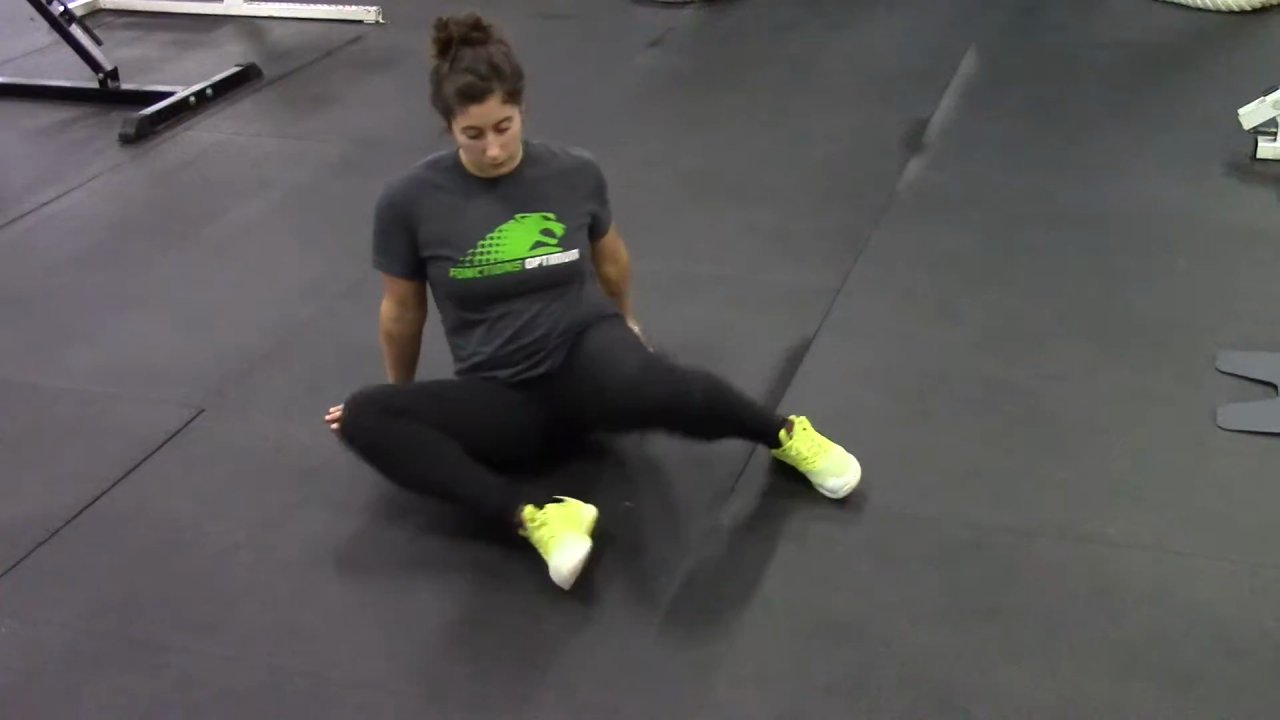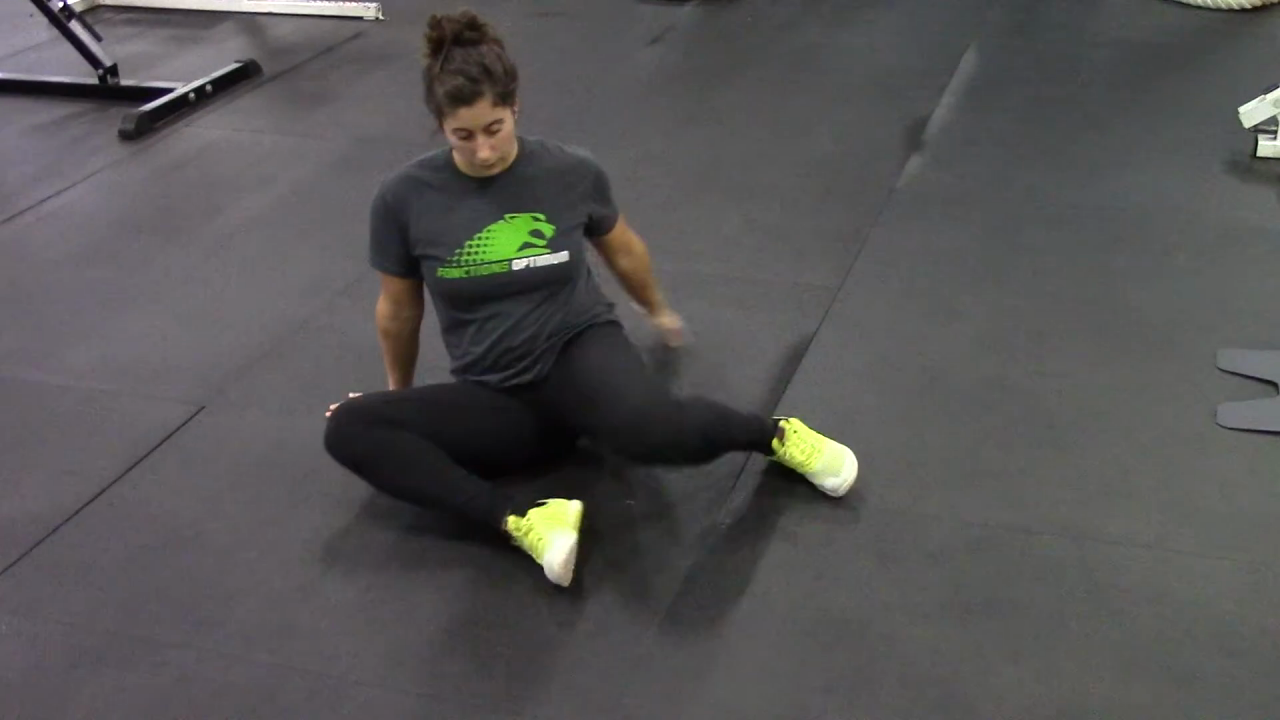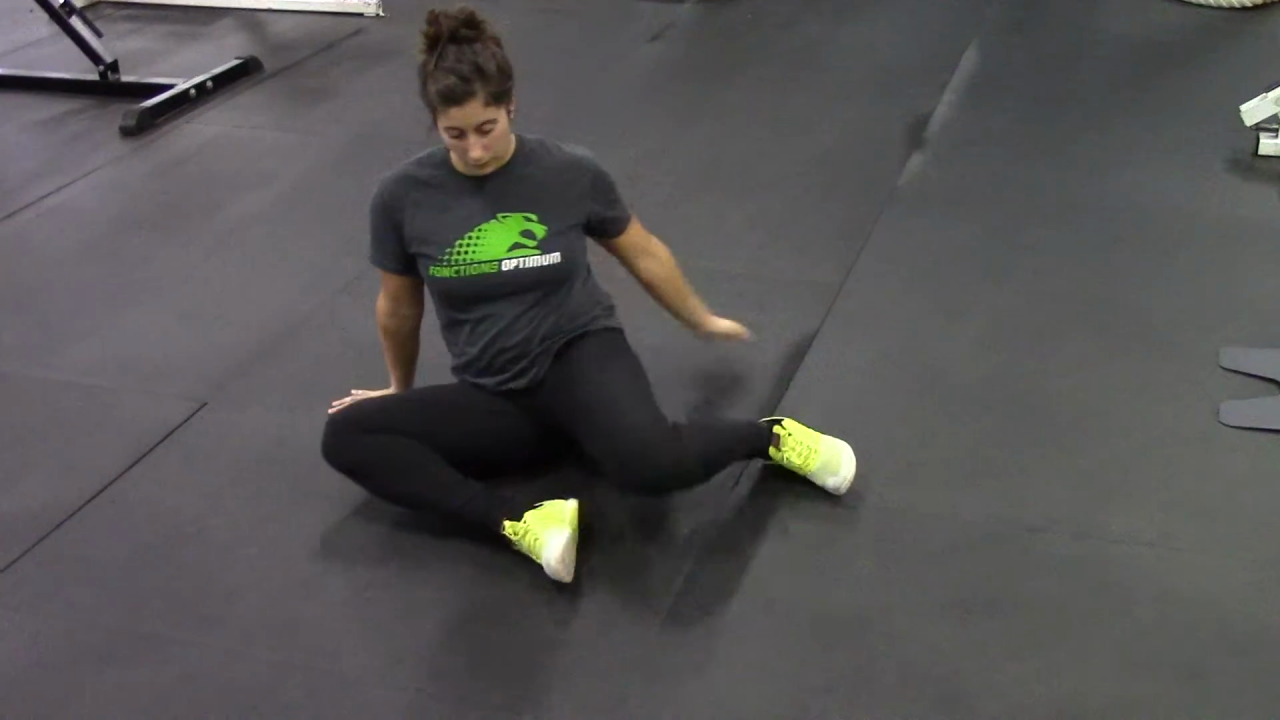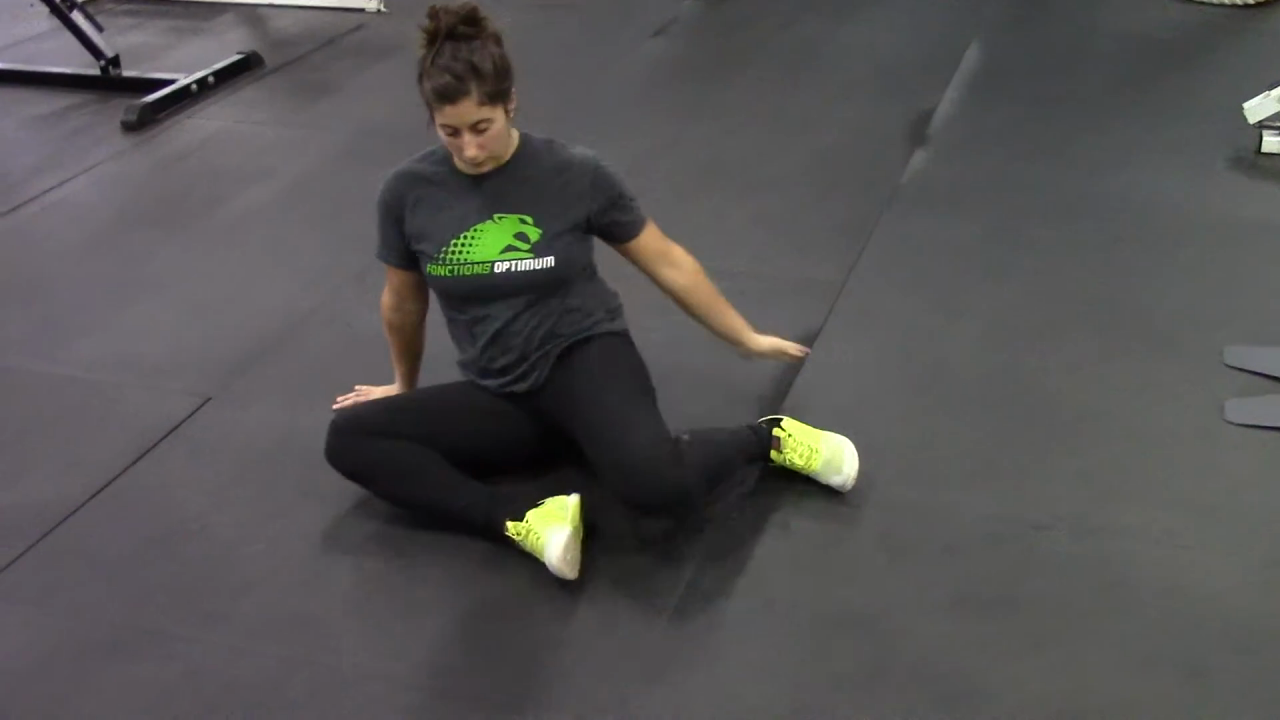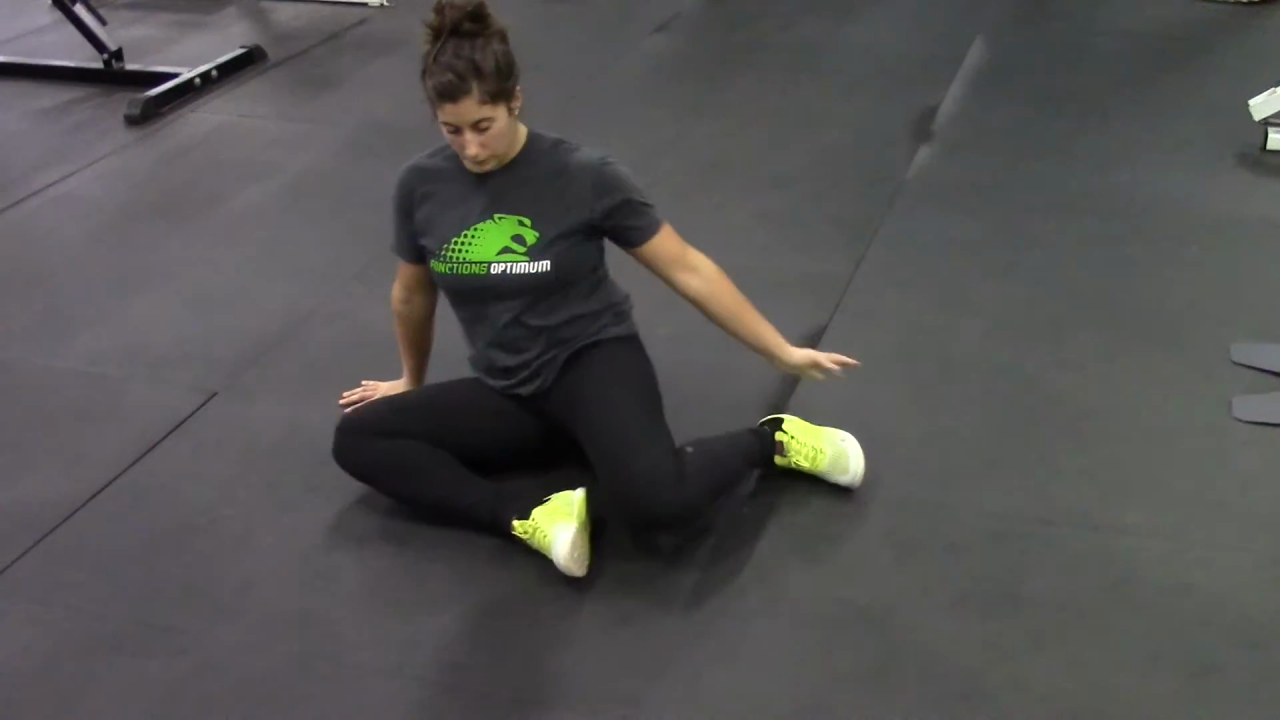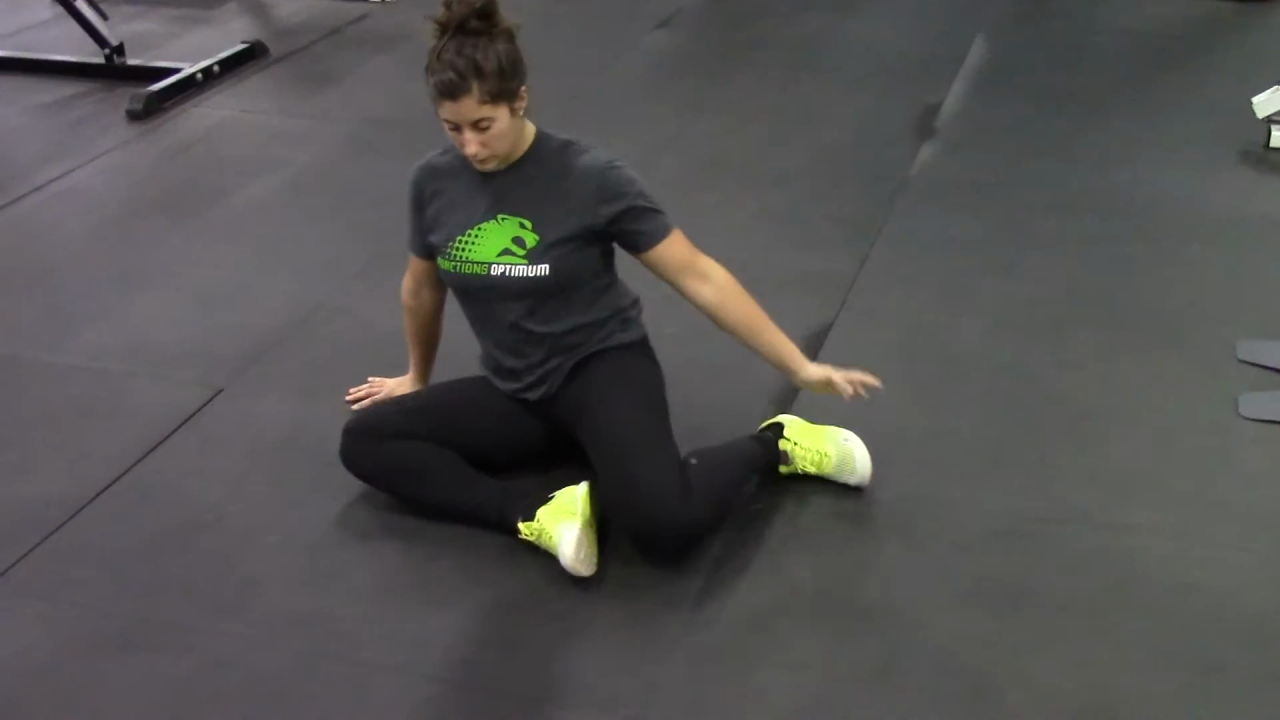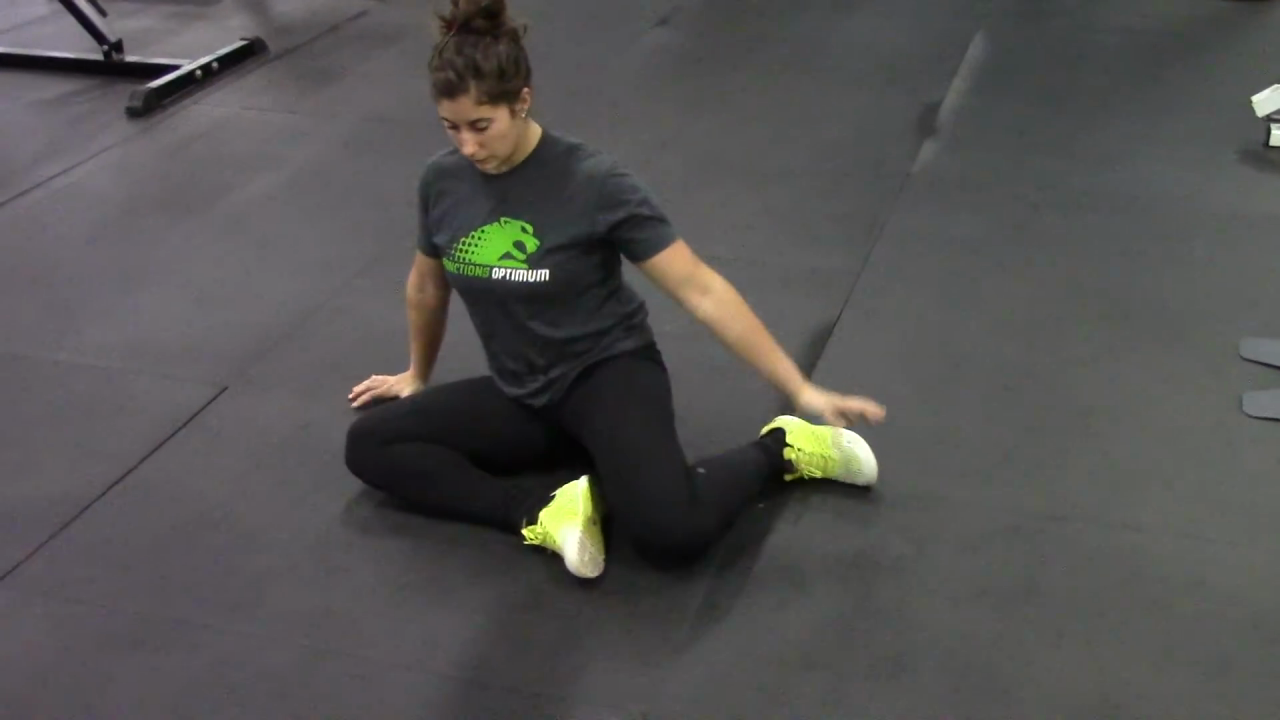
dt=0.1s
person 1, frame 1
left shoulder: (574, 172)
right shoulder: (410, 200)
right elbow: (401, 311)
left wrist: (624, 317)
right wrist: (399, 395)
left hip: (584, 367)
right hip: (502, 401)
left knee: (651, 392)
right knee: (361, 419)
left ankle: (784, 434)
right ankle: (534, 516)
person 1, frame 2
left shoulder: (571, 172)
right shoulder: (405, 196)
left elbow: (623, 249)
right elbow: (398, 309)
left wrist: (657, 311)
right wrist: (398, 389)
left hip: (579, 350)
right hip: (494, 398)
left knee: (648, 426)
right knee: (349, 431)
left ankle: (773, 434)
right ankle: (520, 520)
person 1, frame 3
left shoulder: (572, 173)
right shoulder: (403, 194)
left elbow: (643, 254)
right elbow: (398, 306)
left wrist: (703, 320)
right wrist: (400, 387)
left hip: (578, 355)
right hip: (493, 401)
left knee: (649, 462)
right knee: (346, 436)
left ankle: (770, 436)
right ankle: (517, 520)
person 1, frame 4
left shoulder: (576, 174)
right shoulder: (408, 190)
left elbow: (666, 262)
right elbow: (402, 300)
left wrist: (748, 339)
right wrist: (404, 384)
left hip: (584, 357)
right hip: (500, 395)
left knee: (654, 483)
right knee: (350, 439)
left ankle: (769, 439)
right ankle: (523, 515)
person 1, frame 5
left shoulder: (583, 176)
right shoulder: (420, 184)
left elbow: (684, 267)
right elbow: (412, 294)
left wrist: (780, 350)
right wrist: (413, 380)
left hip: (592, 360)
right hip: (507, 394)
left knee: (658, 504)
right knee: (357, 438)
left ankle: (771, 439)
right ankle: (529, 512)
person 1, frame 6
left shoulder: (591, 179)
right shoulder: (434, 180)
left elbow: (697, 275)
right elbow: (421, 287)
left wrist: (799, 366)
right wrist: (416, 376)
left hip: (601, 366)
right hip: (515, 393)
left knee: (664, 522)
right knee: (364, 441)
left ankle: (775, 445)
right ankle: (539, 510)
person 1, frame 7
left shoulder: (594, 184)
right shoulder: (442, 180)
left elbow: (699, 289)
right elbow: (427, 285)
left wrist: (800, 389)
right wrist: (417, 374)
left hip: (607, 372)
right hip: (520, 396)
left knee: (671, 533)
right knee: (369, 444)
left ankle: (777, 451)
right ankle: (543, 510)
